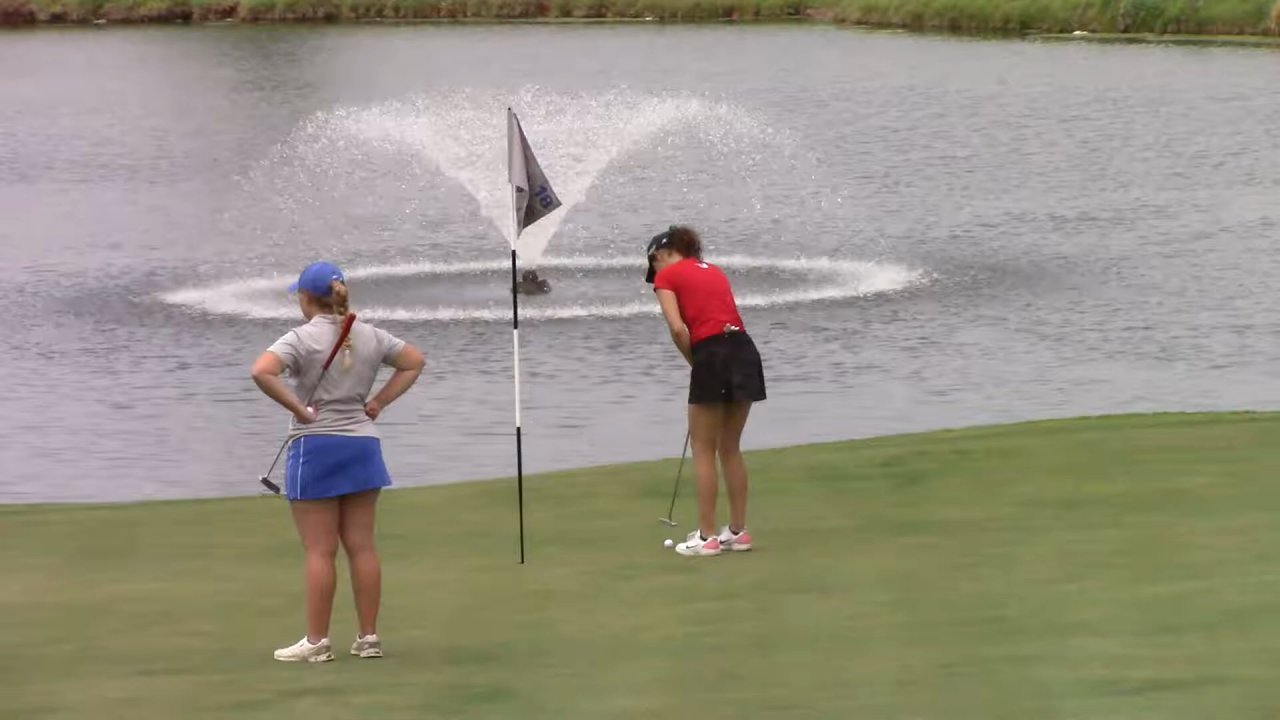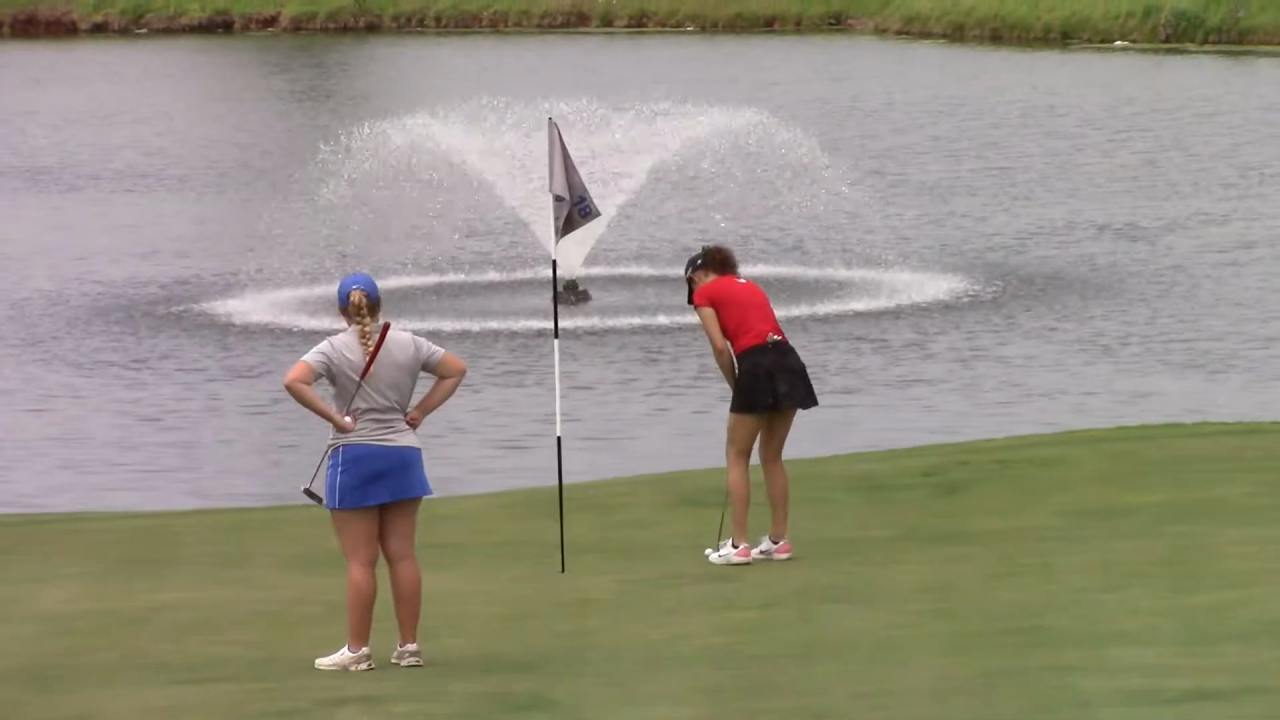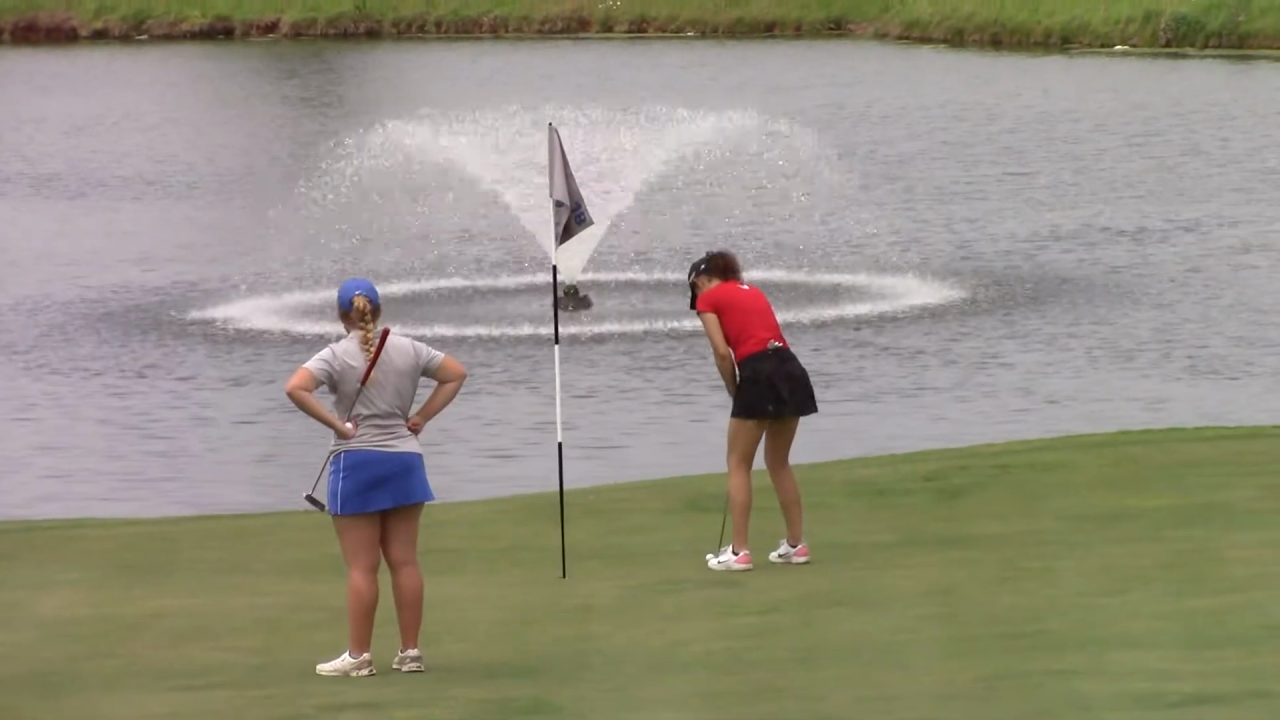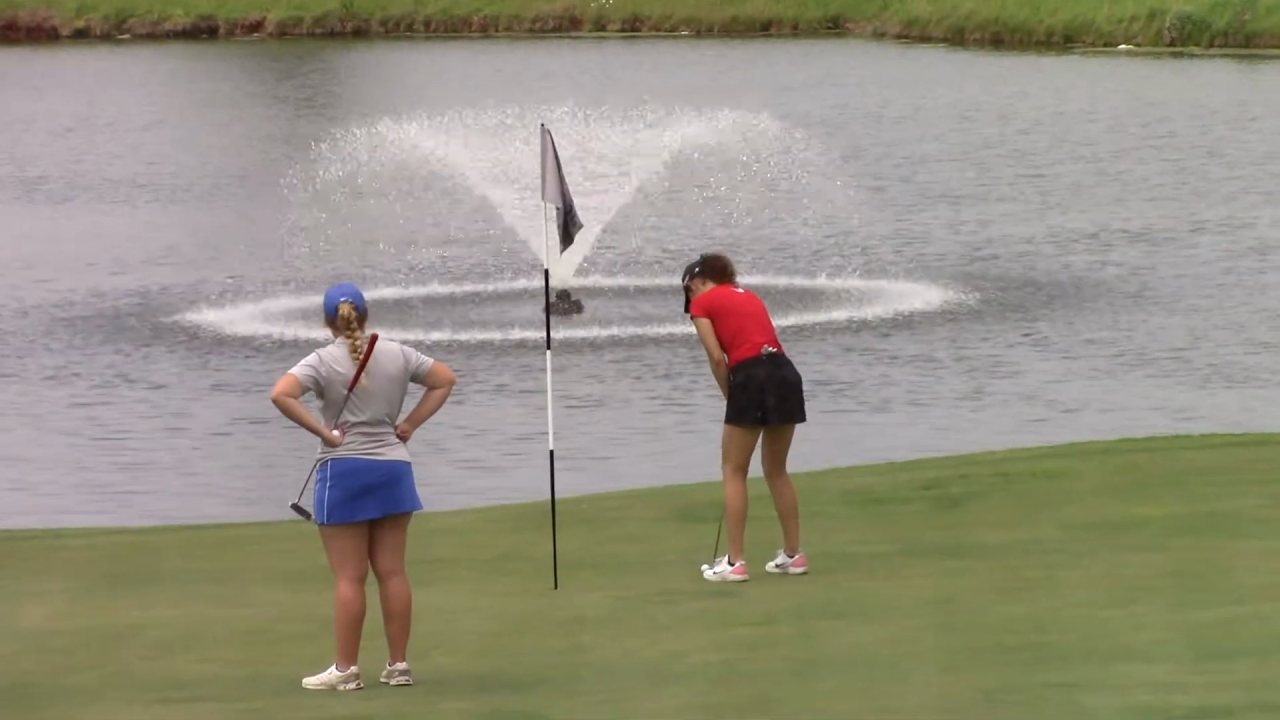
dt=1s
person 1, frame 1
left shoulder: (301, 338)
right shoulder: (370, 335)
left elbow: (261, 372)
right elbow: (415, 361)
left wrist: (297, 409)
right wrist: (379, 402)
left hip: (316, 448)
right hip: (362, 447)
left knee: (319, 552)
right knee: (361, 546)
left ankle: (317, 642)
right ankle: (368, 637)
person 1, frame 2
left shoulder: (334, 348)
right shoulder: (408, 343)
left elbow: (293, 381)
right elbow: (457, 369)
left wrist: (334, 418)
right wrist: (421, 411)
left hip: (355, 457)
right hip: (403, 456)
left knee: (360, 561)
right knee: (402, 556)
left ankle: (357, 650)
right ankle: (409, 646)
person 1, frame 3
left shoulder: (336, 355)
right shoulder: (408, 349)
left elbow: (295, 388)
right elbow: (457, 374)
left wrist: (336, 426)
right wrist: (423, 417)
left hip: (357, 464)
right hip: (405, 462)
left knee: (361, 568)
right knee: (404, 562)
left ankle: (358, 656)
right ankle: (410, 652)
person 1, frame 4
left shoulder: (323, 360)
right shoulder: (397, 353)
left elbow: (280, 394)
right elbow: (446, 379)
left wrist: (323, 433)
right wrist: (411, 424)
left hip: (345, 472)
right hip: (393, 469)
left knee: (349, 578)
right knee: (392, 572)
left ankle: (346, 669)
right ankle: (399, 665)
person 2, frame 1
left shoulder: (666, 275)
right shoulder: (714, 270)
left elbow: (678, 328)
left wrist: (695, 363)
right wrist: (701, 360)
left hip: (713, 357)
right hip: (744, 352)
left knee: (703, 451)
right knee: (730, 448)
left ankle: (707, 536)
right ankle: (738, 531)
person 2, frame 2
left shoulder: (704, 293)
right shoulder: (750, 285)
left elbow: (721, 347)
left wrist: (734, 385)
right wrist: (741, 384)
left hip: (757, 367)
right hip: (789, 362)
left knee: (737, 458)
right knee: (772, 457)
left ankle: (738, 545)
right ankle: (777, 540)
person 2, frame 3
left shoulder: (707, 299)
right shoulder: (752, 291)
left elbow: (723, 353)
left wrist: (734, 392)
right wrist: (741, 391)
left hip: (759, 374)
right hip: (791, 370)
left knee: (738, 464)
right knee: (778, 463)
left ankle: (739, 551)
right ankle: (795, 544)
person 2, frame 4
left shoulder: (701, 302)
right shoulder: (748, 295)
left elbow: (717, 358)
left wrist: (730, 397)
right wrist: (736, 396)
left hip: (753, 380)
right hip: (785, 375)
left knee: (733, 472)
right knee: (776, 471)
left ankle: (735, 562)
right ankle: (793, 554)
